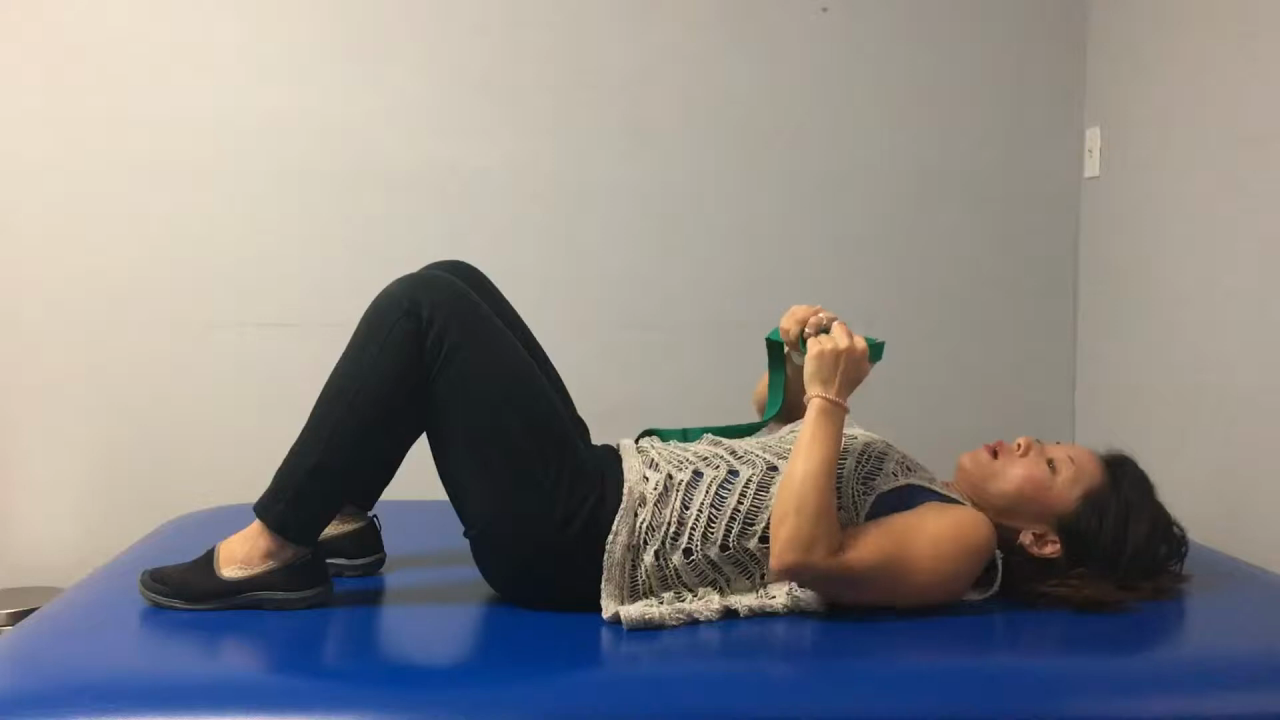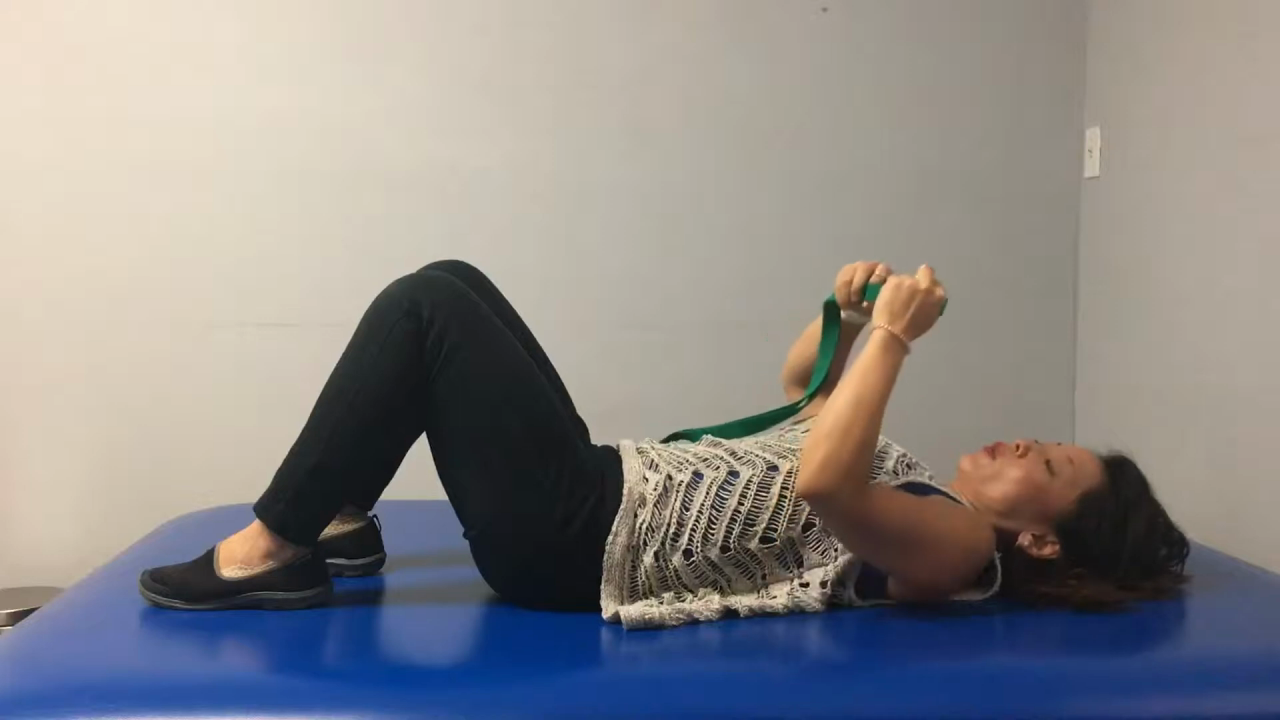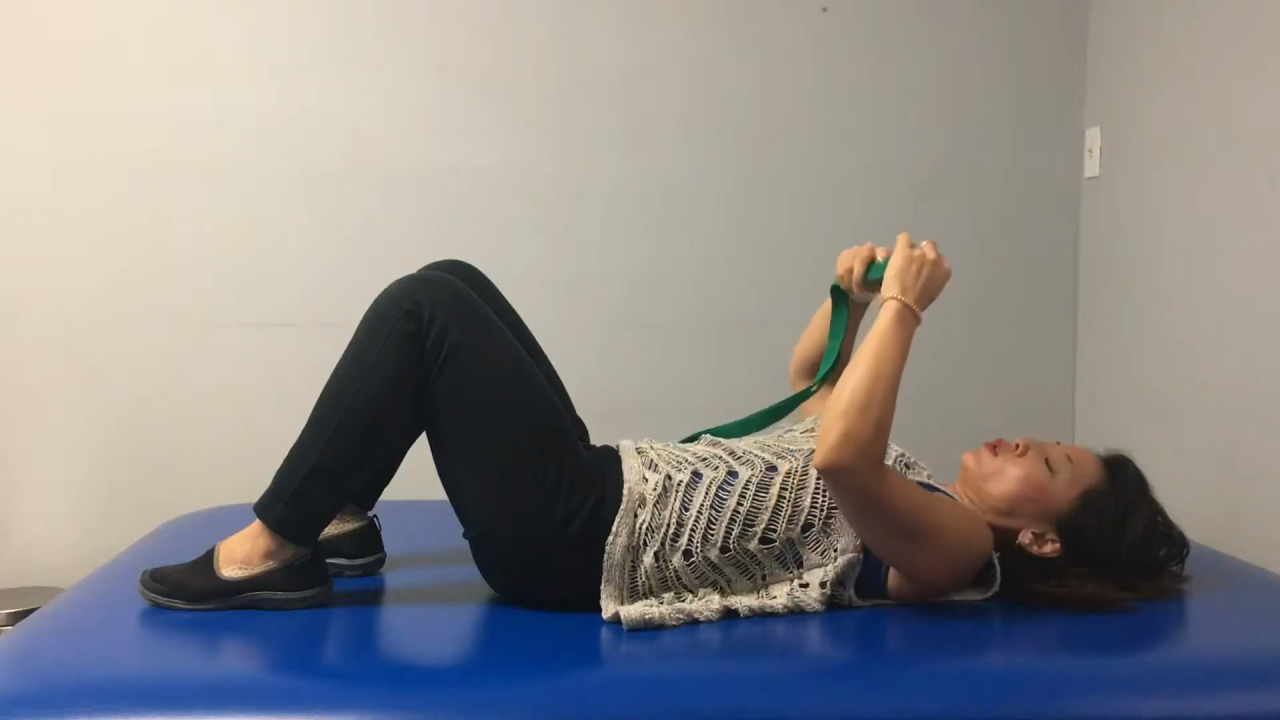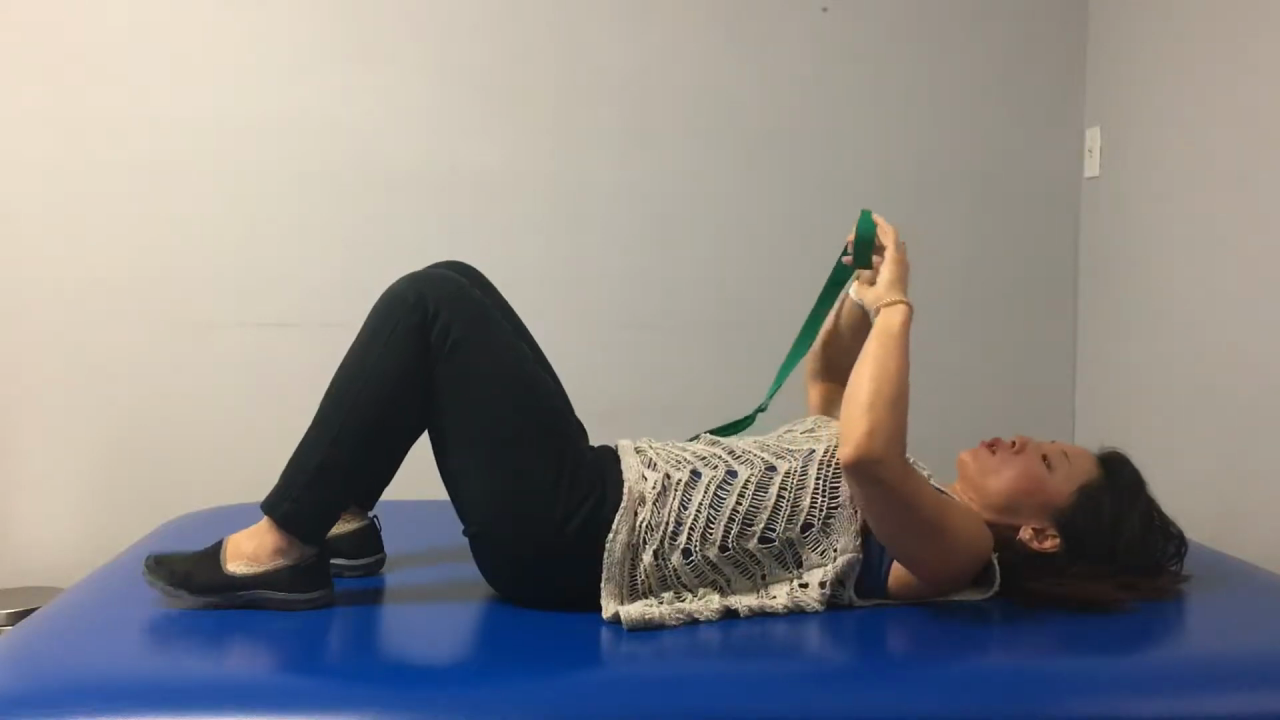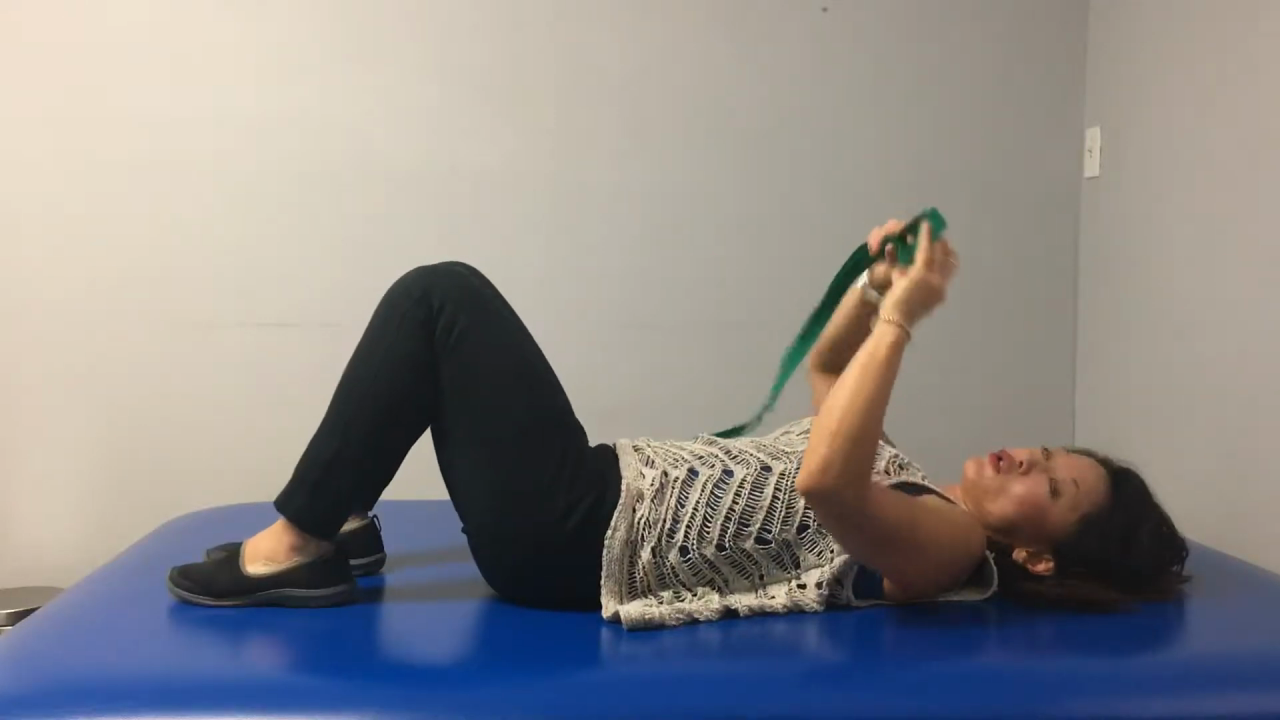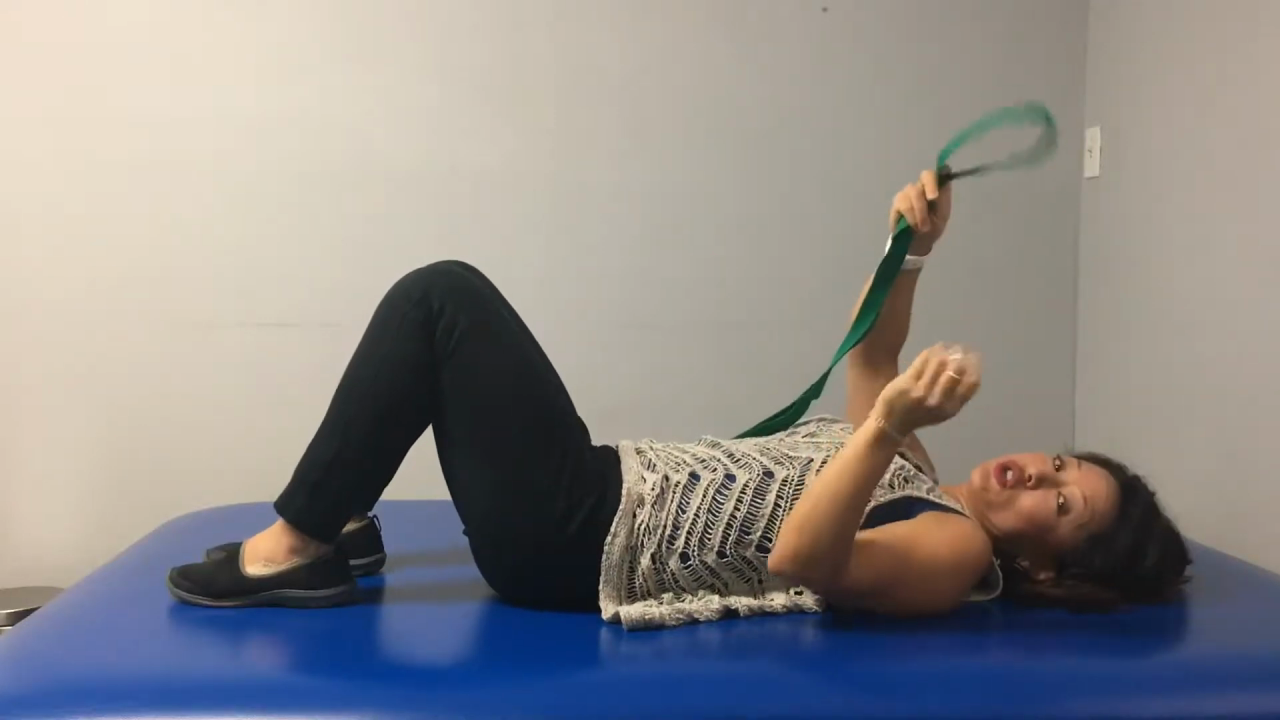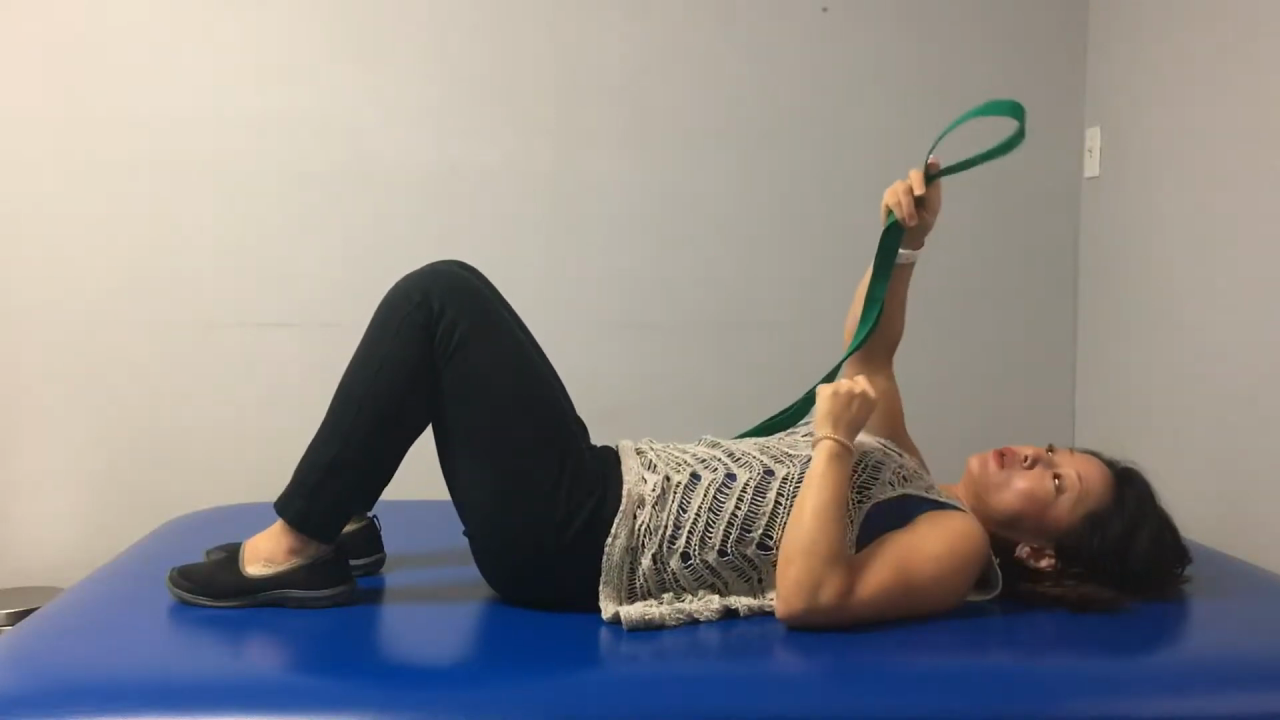
dt=0.4s
person 1, frame 1
left shoulder: (962, 545)
right shoulder: (922, 497)
left elbow: (797, 554)
right elbow: (780, 420)
left wrist: (826, 394)
right wrist: (798, 356)
left hip: (578, 544)
right hip: (608, 483)
left knee: (426, 308)
right knee: (451, 284)
left ankle: (274, 549)
right ankle: (338, 519)
person 1, frame 2
left shoulder: (957, 548)
right shoulder: (929, 494)
left elbow: (819, 482)
right elbow: (801, 388)
left wrist: (891, 337)
right wrist: (843, 312)
left hip: (575, 547)
right hip: (605, 483)
left knee: (424, 311)
right knee: (450, 283)
left ankle: (274, 548)
right ankle: (338, 523)
person 1, frame 3
left shoulder: (951, 547)
right shoulder: (926, 493)
left elbow: (838, 454)
right elbow: (810, 377)
left wrist: (903, 311)
right wrist: (849, 293)
left hip: (578, 544)
right hip: (604, 489)
left knee: (424, 310)
right knee: (451, 283)
left ankle: (273, 549)
right ankle: (337, 523)
person 1, frame 4
left shoulder: (954, 546)
right shoulder: (923, 500)
left elbow: (863, 451)
right elbow: (825, 381)
left wrist: (898, 304)
right wrist: (864, 291)
left hip: (575, 544)
right hip: (604, 491)
left knee: (430, 306)
right knee: (452, 284)
left ankle: (282, 546)
right ankle: (339, 522)
person 1, frame 5
left shoulder: (945, 544)
right shoulder: (914, 490)
left elbow: (824, 480)
right elbow: (825, 366)
left wrist: (900, 320)
right wrist: (876, 279)
left hip: (573, 541)
right hip: (601, 491)
left knee: (438, 297)
right knee: (449, 292)
left ankle: (299, 545)
right ankle: (338, 524)
person 1, frame 6
left shoulder: (955, 549)
right shoulder: (918, 483)
left elbow: (798, 561)
right elbow: (868, 355)
left wrist: (893, 424)
right wrist: (912, 250)
left hip: (576, 543)
right hip: (604, 490)
left knee: (440, 297)
right knee: (448, 292)
left ankle: (299, 545)
right ankle: (330, 527)
person 1, frame 7
left shoulder: (956, 545)
right shoulder: (914, 482)
left elbow: (804, 598)
right elbow: (868, 357)
left wrist: (832, 438)
right wrist: (904, 243)
left hip: (575, 547)
right hip: (604, 493)
left knee: (444, 297)
right knee: (445, 298)
left ankle: (298, 546)
right ankle: (331, 530)
